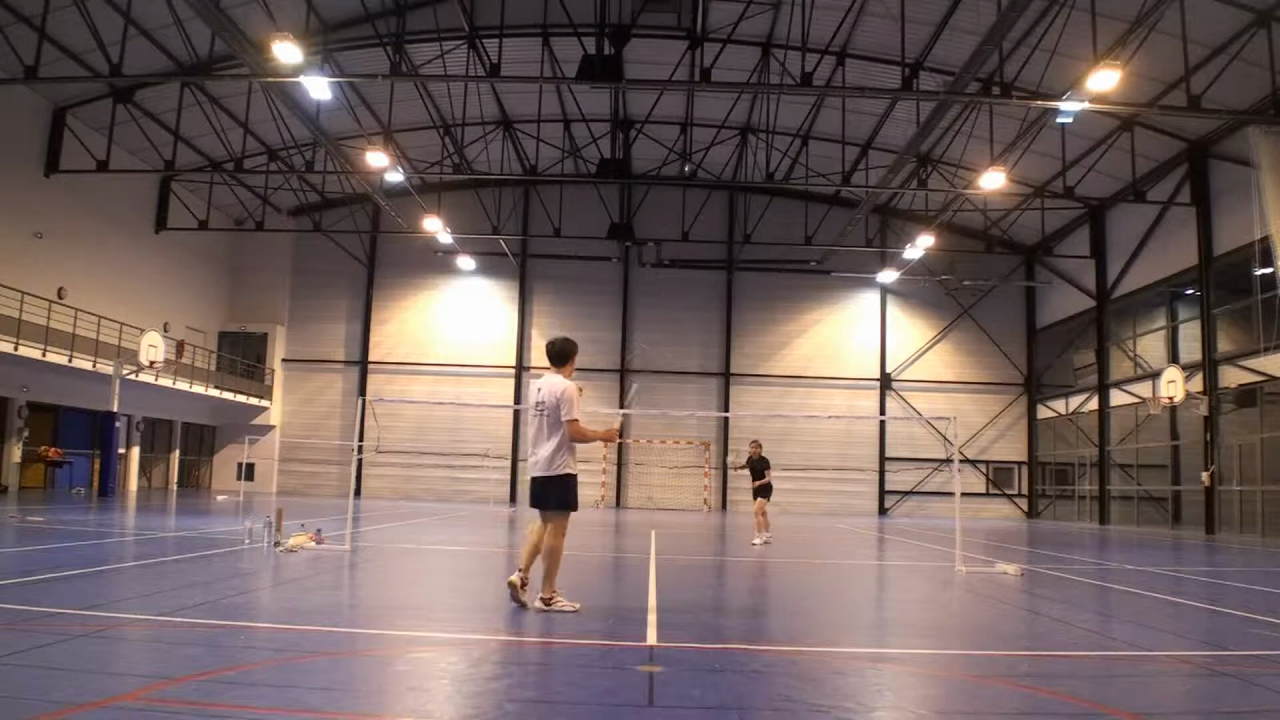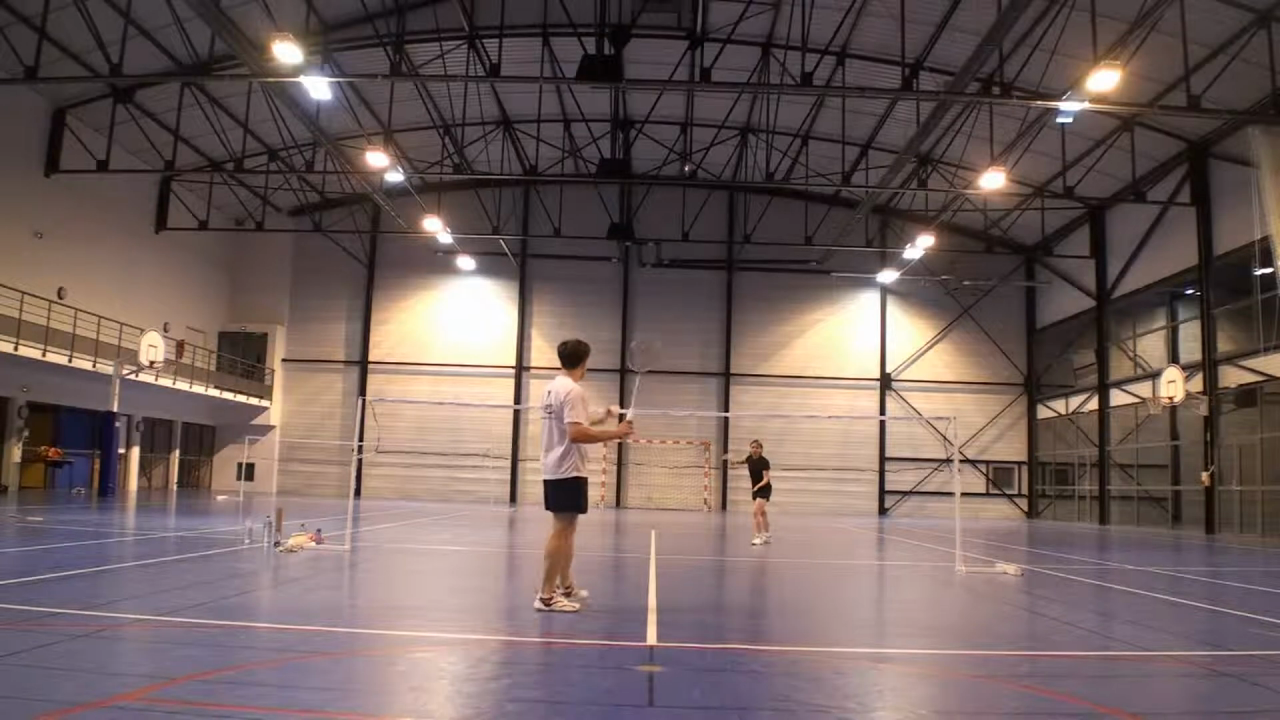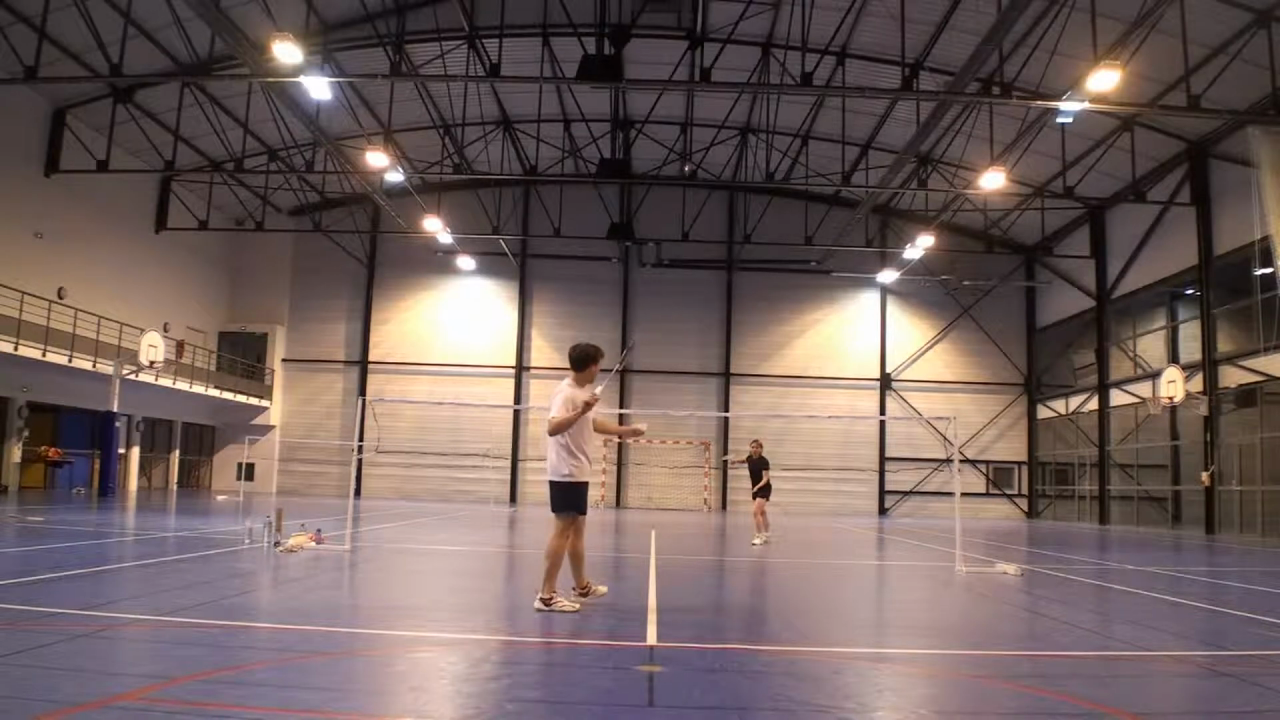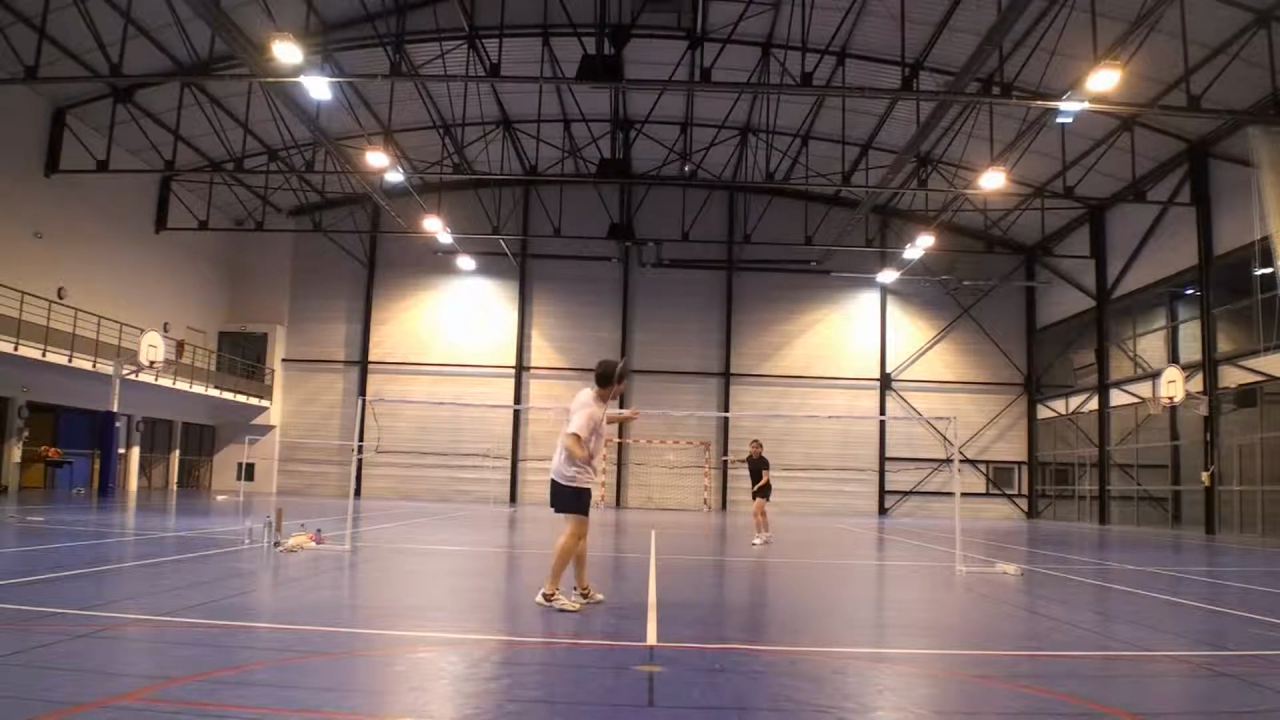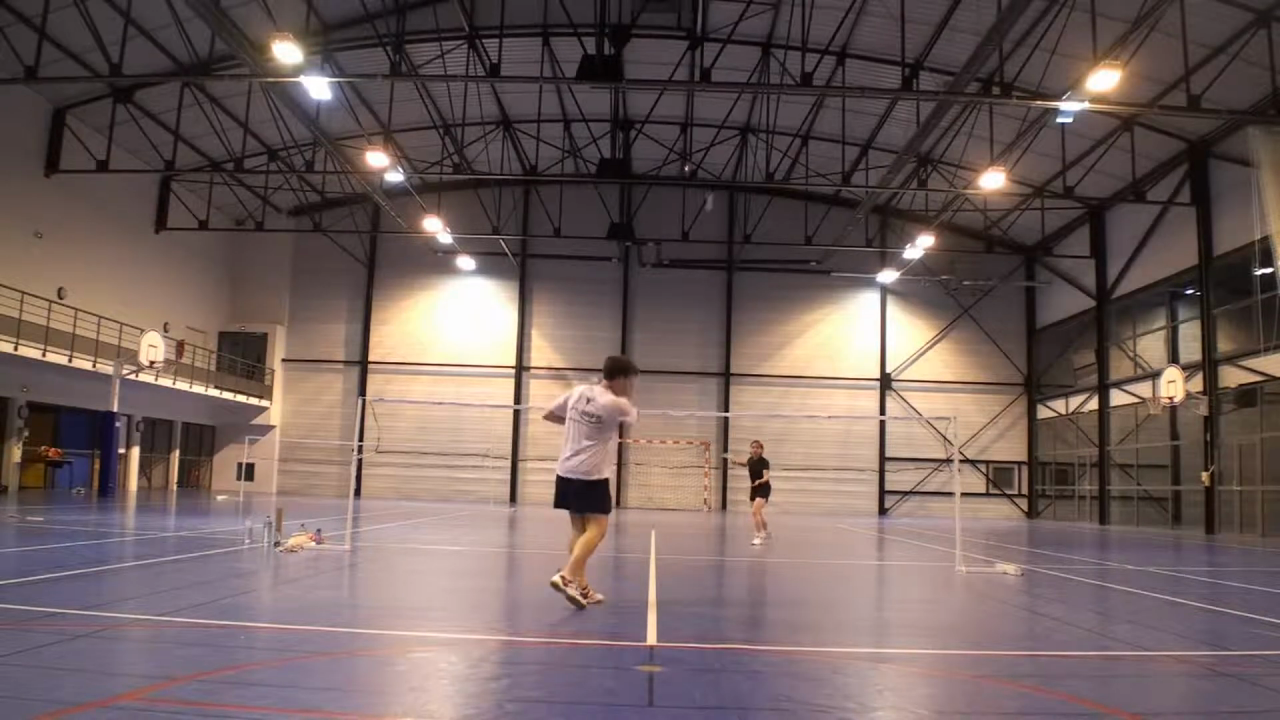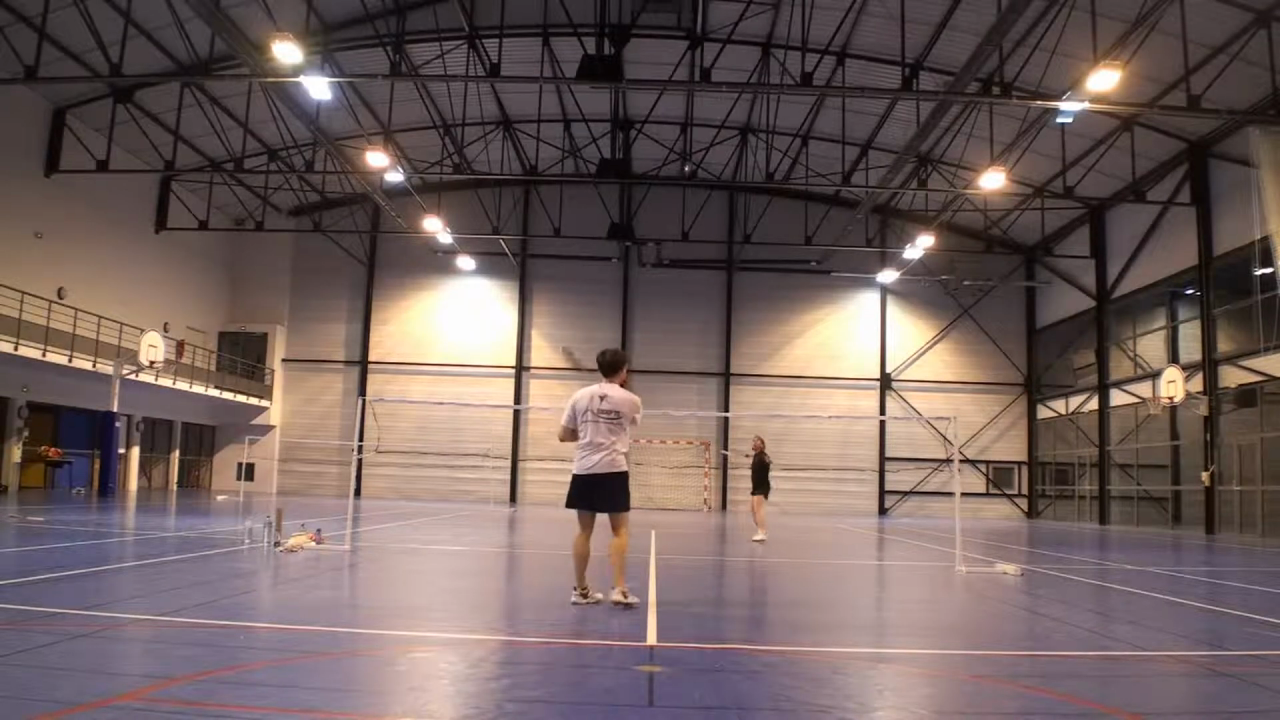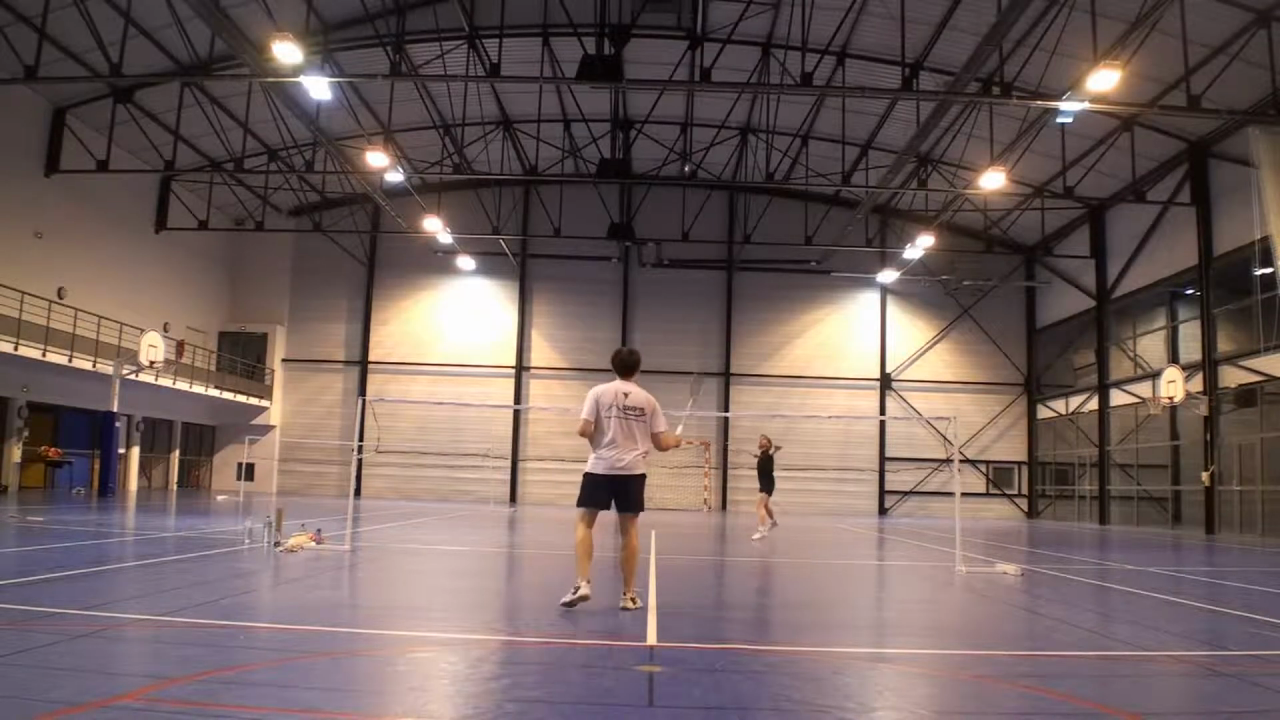
dt=0.4s
person 1, frame 1
left shoulder: (539, 386)
right shoulder: (567, 388)
right elbow: (574, 433)
right wrist: (601, 435)
left hip: (539, 467)
right hip: (559, 469)
left knee: (543, 524)
right knee: (557, 530)
left ankle: (521, 575)
right ankle: (547, 595)
person 1, frame 2
left shoulder: (552, 388)
right shoulder: (573, 391)
right elbow: (576, 435)
left wrist: (600, 417)
right wrist: (614, 433)
left hip: (553, 470)
right hip: (569, 472)
left knee: (565, 530)
right knee: (561, 531)
left ankle: (565, 586)
right ankle: (546, 596)
person 1, frame 3
left shoulder: (581, 391)
right shoulder: (566, 393)
left elbow: (593, 423)
right elbow: (552, 429)
left wrist: (625, 431)
right wrist: (580, 412)
left hip: (575, 473)
right hip: (568, 474)
left knee: (577, 529)
right knee: (563, 531)
left ankle: (582, 587)
right ankle: (546, 595)
person 1, frame 4
left shoulder: (591, 398)
right shoulder: (590, 410)
right elbow: (570, 441)
left wrist: (621, 416)
right wrist: (581, 455)
left hip: (574, 477)
right hip: (573, 478)
left knee: (580, 531)
right knee: (575, 530)
left ankle: (582, 589)
right ankle: (549, 591)
person 1, frame 5
left shoulder: (577, 392)
right shoulder: (616, 405)
left elbow: (548, 415)
right elbow: (632, 414)
right wrist: (625, 397)
left hip: (566, 472)
right hip: (593, 475)
left knee: (580, 529)
right knee: (596, 529)
left ankle: (581, 588)
right ankle: (566, 576)
person 1, frame 6
left shoulder: (580, 396)
right shoulder: (629, 400)
left elbow: (564, 436)
left hip: (583, 470)
right hip: (613, 471)
left knee: (584, 530)
right knee: (620, 531)
left ankle: (581, 589)
right ankle: (619, 589)
person 1, frame 7
left shoulder: (598, 392)
right shoulder: (649, 401)
left elbow: (583, 430)
right elbow: (662, 444)
right wrist: (675, 441)
left hip: (600, 468)
right hip: (632, 471)
left knee: (584, 525)
right knee: (629, 532)
left ankle: (582, 584)
right ankle: (628, 595)
